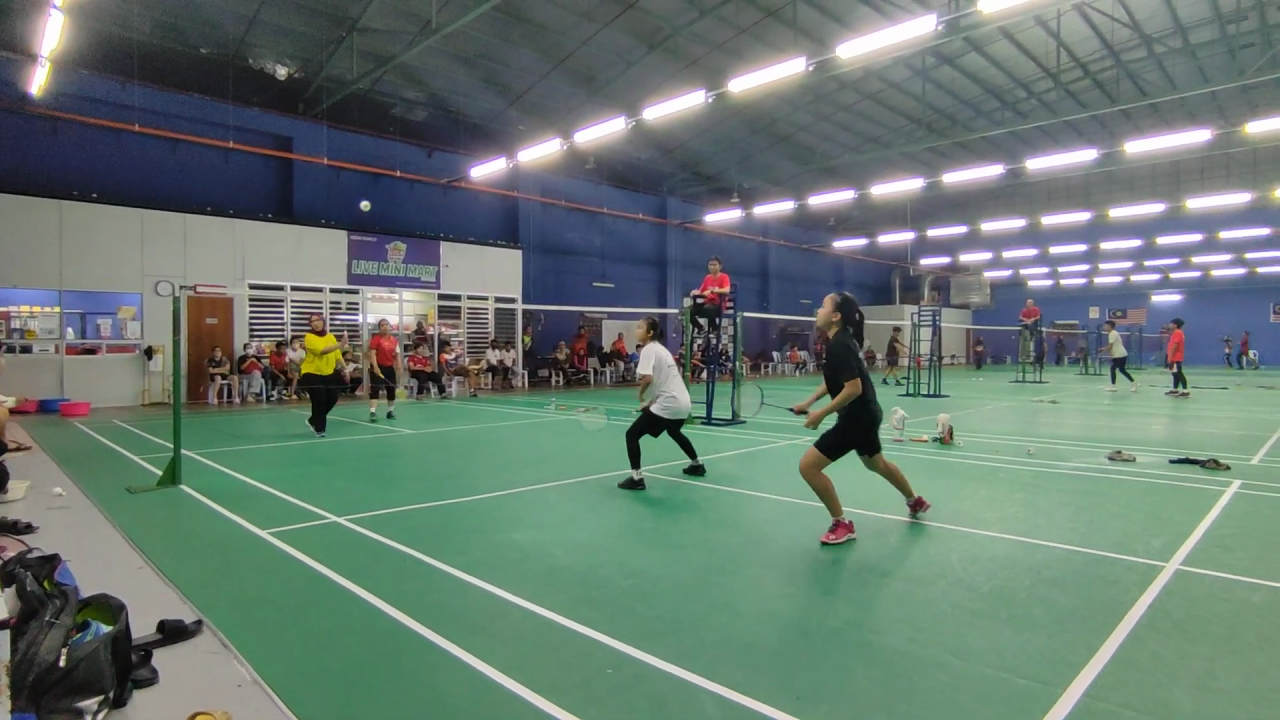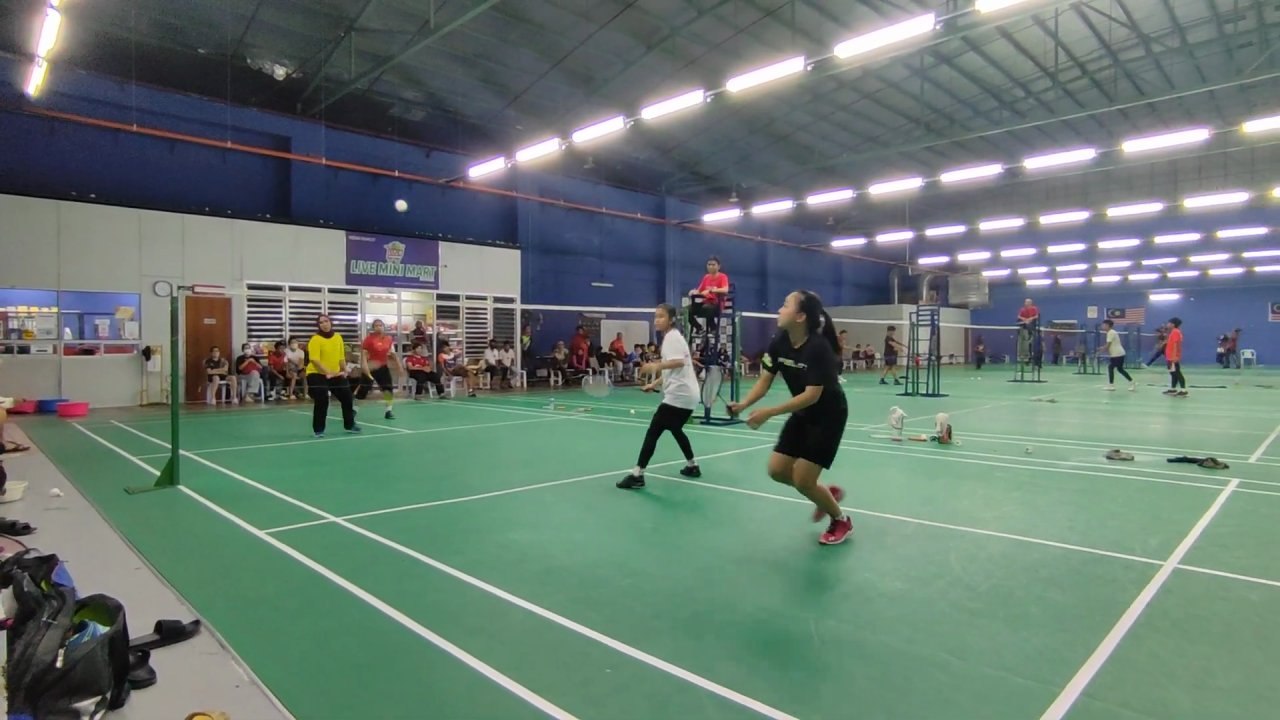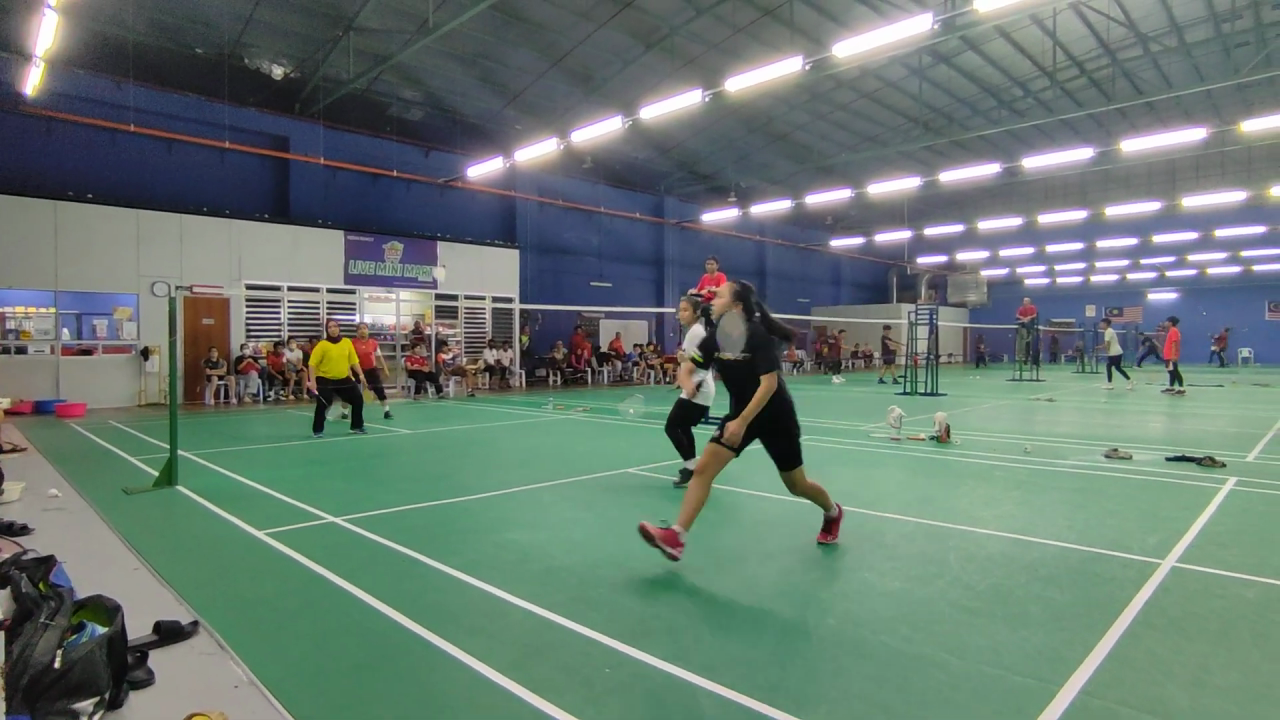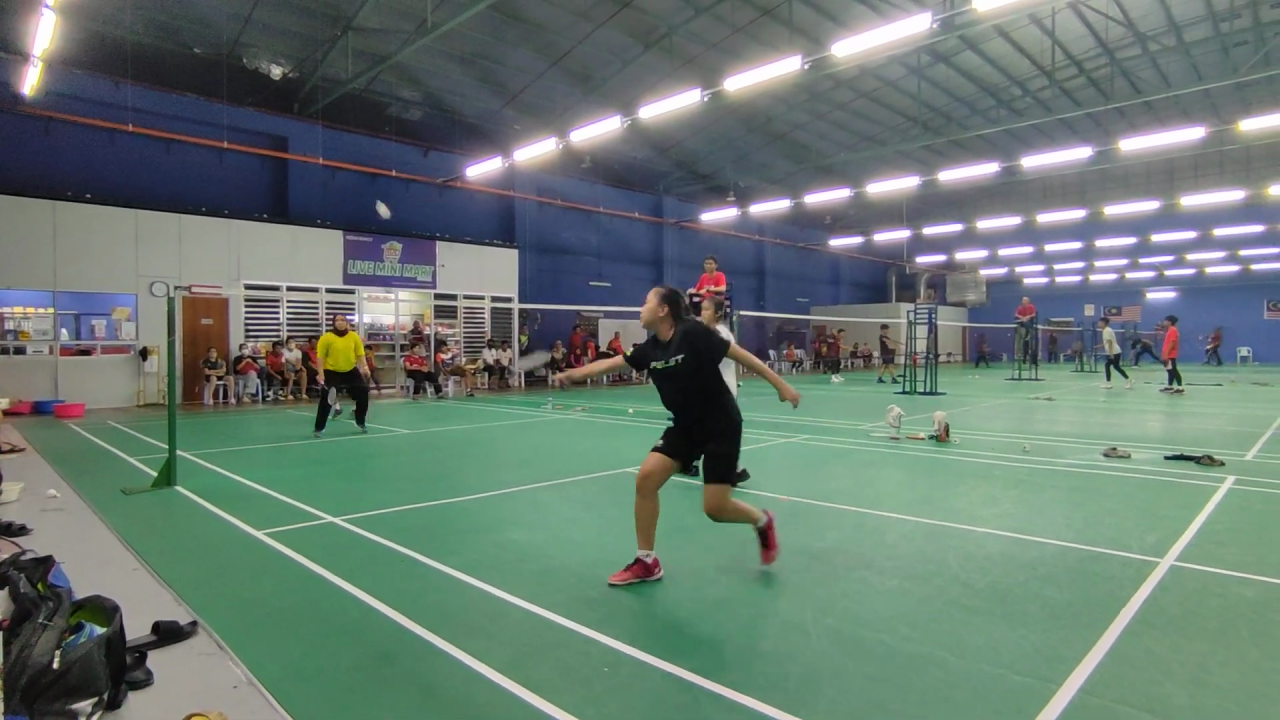
dt=0.2s
person 1, frame 1
left shoulder: (840, 345)
right shoulder: (835, 342)
left elbow: (853, 390)
right elbow: (832, 381)
left wrist: (820, 414)
right wrist: (808, 402)
left hip: (858, 416)
right hip: (867, 414)
left knee: (808, 466)
right knee: (875, 462)
left ankle: (841, 524)
right ankle: (915, 501)
person 1, frame 2
left shoulder: (819, 347)
right shoulder: (779, 342)
left elbow: (811, 395)
right elbow: (763, 380)
left wrist: (766, 413)
right wrist: (742, 405)
left hip: (827, 415)
right hip: (801, 414)
left knee: (802, 481)
right knee: (777, 470)
left ankle: (841, 521)
right ankle: (827, 492)
person 1, frame 3
left shoulder: (758, 335)
right shoulder: (716, 339)
left elbow: (769, 384)
left wrist: (741, 422)
left hip: (774, 415)
right hip: (741, 415)
left knee: (795, 484)
right knee: (704, 467)
left ankle: (832, 514)
right ankle: (675, 536)
person 1, frame 4
left shoulder: (693, 334)
right shoulder: (649, 349)
left elbow: (741, 356)
right elbow: (612, 364)
left wrist: (781, 384)
right wrist: (570, 375)
left hip: (719, 426)
right hip: (685, 427)
left knee: (716, 508)
right knee: (646, 479)
left ankle: (762, 521)
right ankle: (646, 562)
person 2, frame 1
left shoulder: (647, 350)
right shoulder: (661, 348)
left elbow: (646, 379)
left wrist: (640, 397)
right wrist: (651, 401)
left hip: (668, 405)
right hip: (683, 403)
left knee: (632, 435)
right knee: (674, 432)
left ankle: (637, 477)
right ankle: (696, 464)
person 2, frame 2
left shoulder: (672, 337)
right shoulder: (673, 337)
left elbow: (679, 362)
left wrist: (655, 366)
right wrist: (655, 383)
left hip: (679, 395)
right hip: (688, 394)
left knee: (652, 433)
right knee: (675, 429)
left ankle: (637, 475)
right ankle: (692, 466)
person 2, frame 3
left shoulder: (696, 332)
right shoulder: (694, 331)
left wrist: (685, 358)
right wrist: (682, 377)
left hip: (695, 391)
right hip: (701, 391)
left knee: (671, 427)
right knee: (684, 428)
left ankle: (691, 467)
right ankle: (692, 466)
person 2, frame 4
left shoulder: (714, 334)
right shoulder: (725, 333)
right elbow: (734, 360)
right wrist: (733, 381)
right hip: (726, 390)
left ankle: (738, 470)
